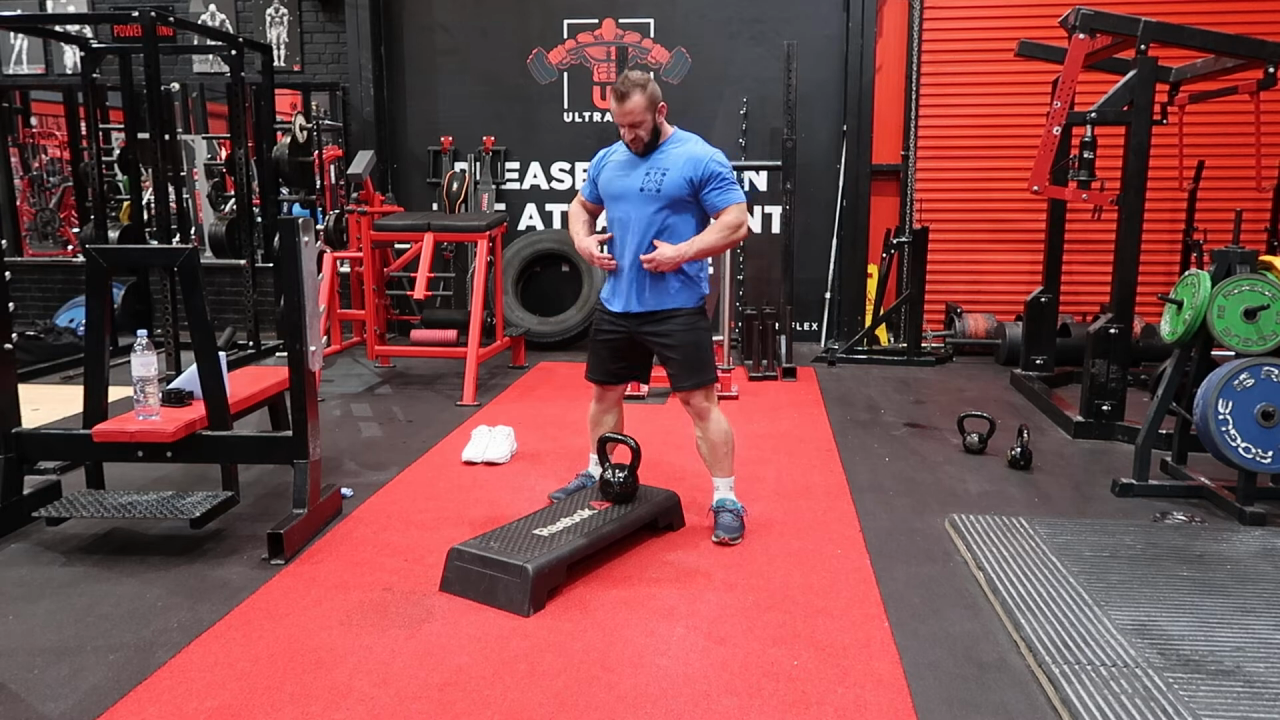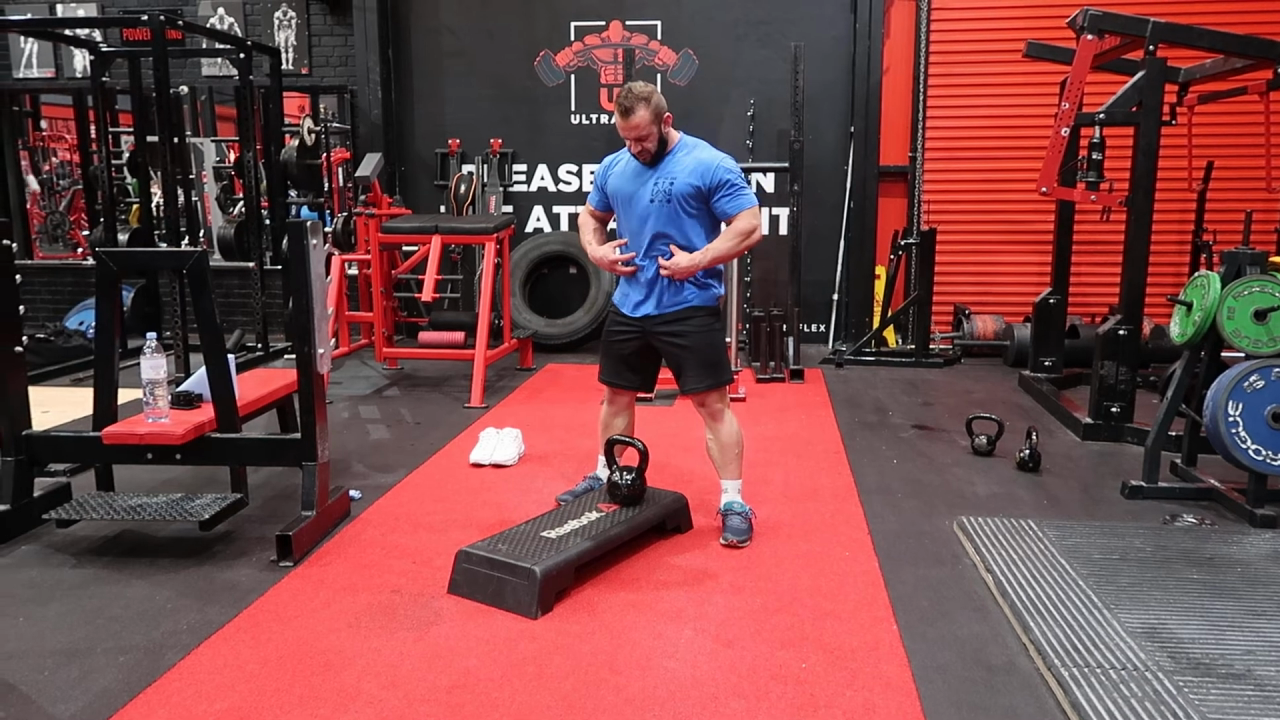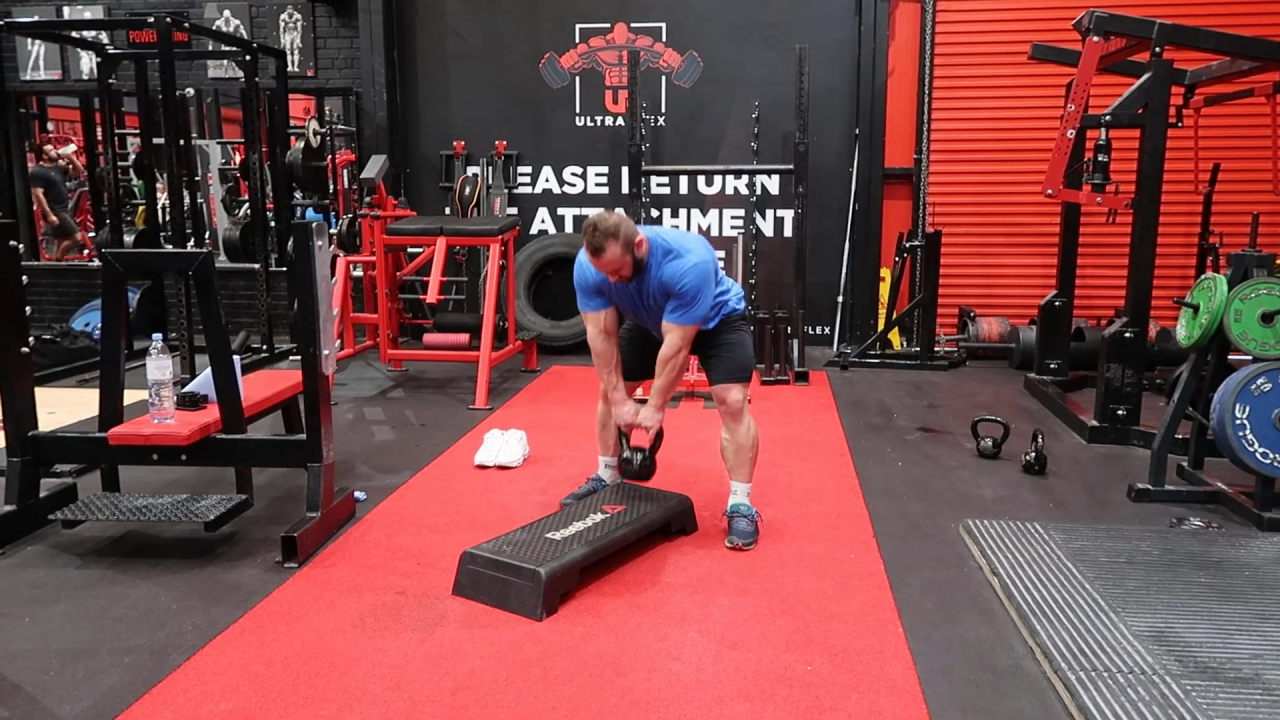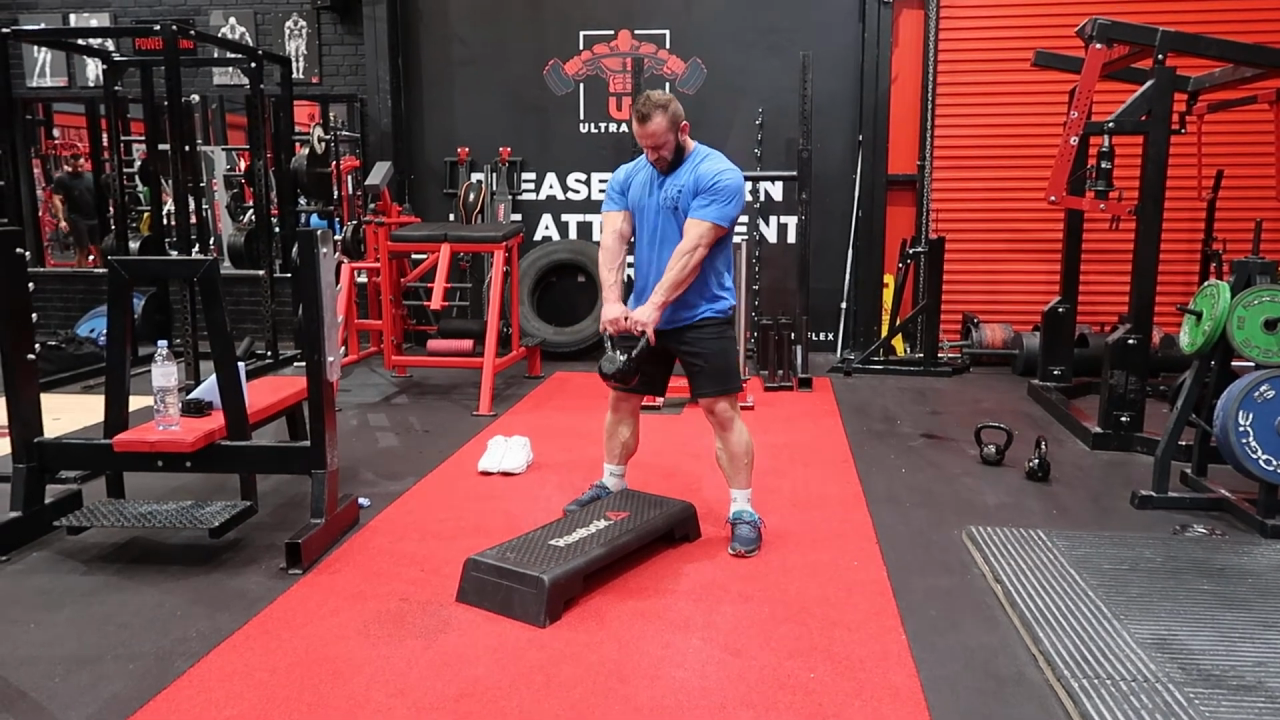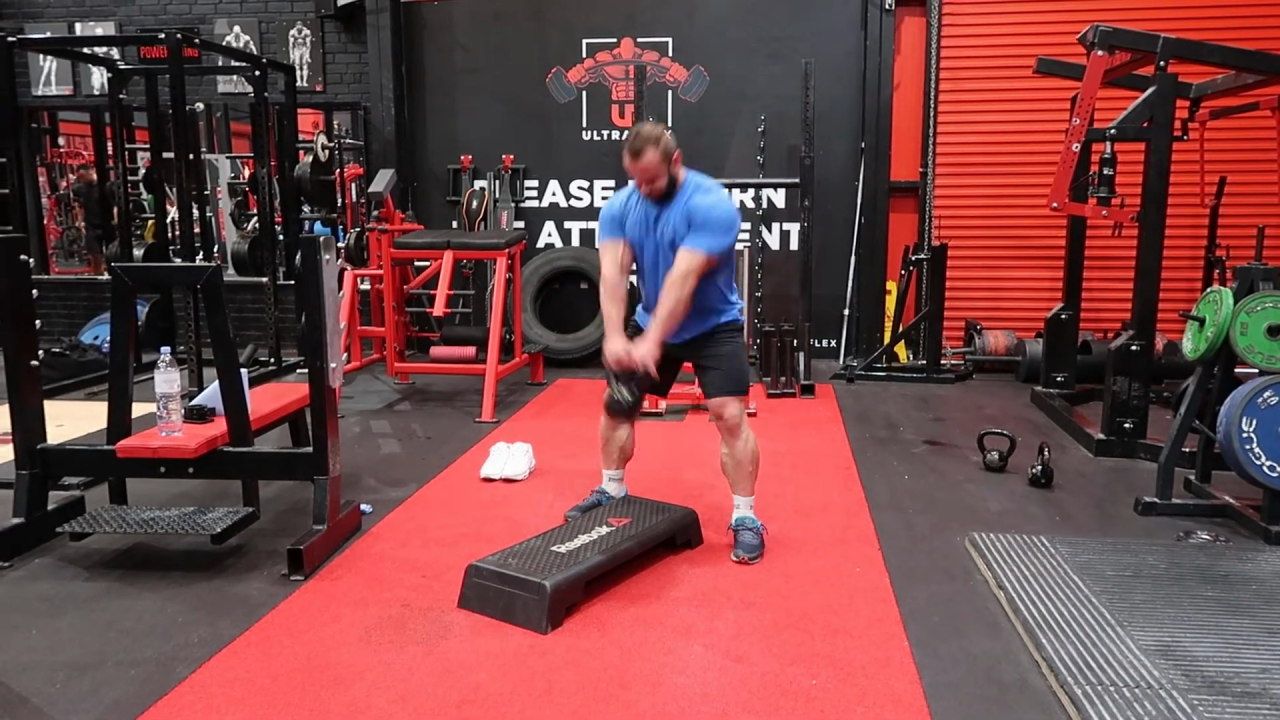
dt=1s
person 1, frame 1
left shoulder: (701, 159)
right shoulder: (607, 161)
left elbow: (736, 224)
right elbow: (582, 206)
left wrist: (681, 253)
right wrist: (583, 240)
left hip: (677, 307)
right hip: (616, 304)
left knee: (700, 402)
right knee: (604, 393)
left ankle: (726, 501)
right ankle: (596, 474)
person 1, frame 2
left shoulder: (710, 165)
right shoulder: (613, 167)
left elbow: (749, 226)
right elbow: (591, 215)
left wrist: (697, 260)
right wrist: (595, 250)
left hip: (691, 309)
right hip: (629, 306)
left knee: (712, 404)
right knee: (616, 395)
left ankle: (734, 503)
right ankle: (604, 477)
person 1, frame 3
left shoulder: (689, 262)
right shoulder: (588, 267)
left elbow: (676, 346)
right elbow: (601, 336)
left wrist: (655, 407)
right wrist: (620, 400)
left hip: (717, 318)
right hip: (648, 321)
left knee: (732, 400)
right knee: (609, 389)
left ankle: (741, 506)
right ankle: (607, 478)
person 1, frame 4
left shoulder: (719, 175)
right shoulder: (626, 177)
left elbow: (693, 248)
right elbow: (613, 240)
left wrist: (655, 305)
right wrist: (611, 300)
left hip: (703, 317)
right hip: (639, 314)
left knee: (721, 411)
right knee: (621, 400)
left ankle: (743, 512)
right ankle: (612, 486)
person 1, frame 5
left shoulder: (713, 205)
right shoulder: (620, 207)
left elbow: (684, 277)
right elbow: (612, 274)
left wrist: (652, 343)
right wrist: (614, 337)
left hip: (714, 325)
right hip: (650, 323)
left knee: (730, 416)
right knee: (615, 403)
left ankle: (745, 517)
right ankle: (611, 492)
